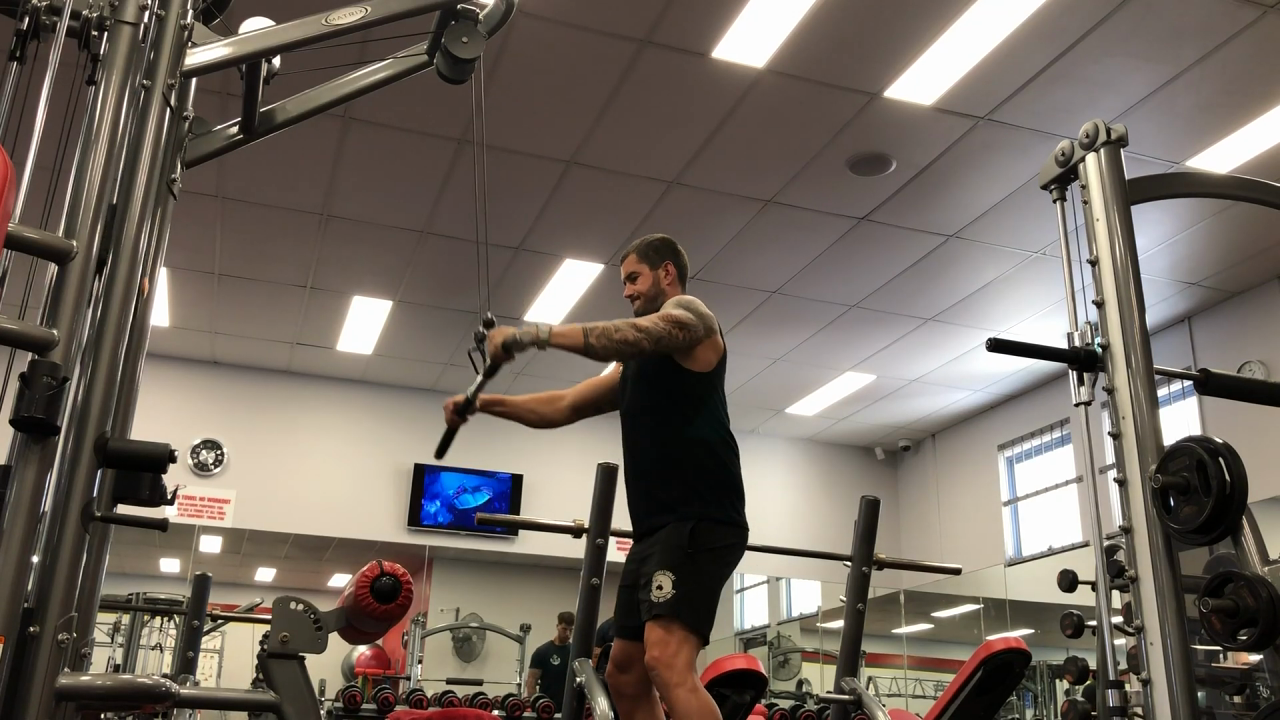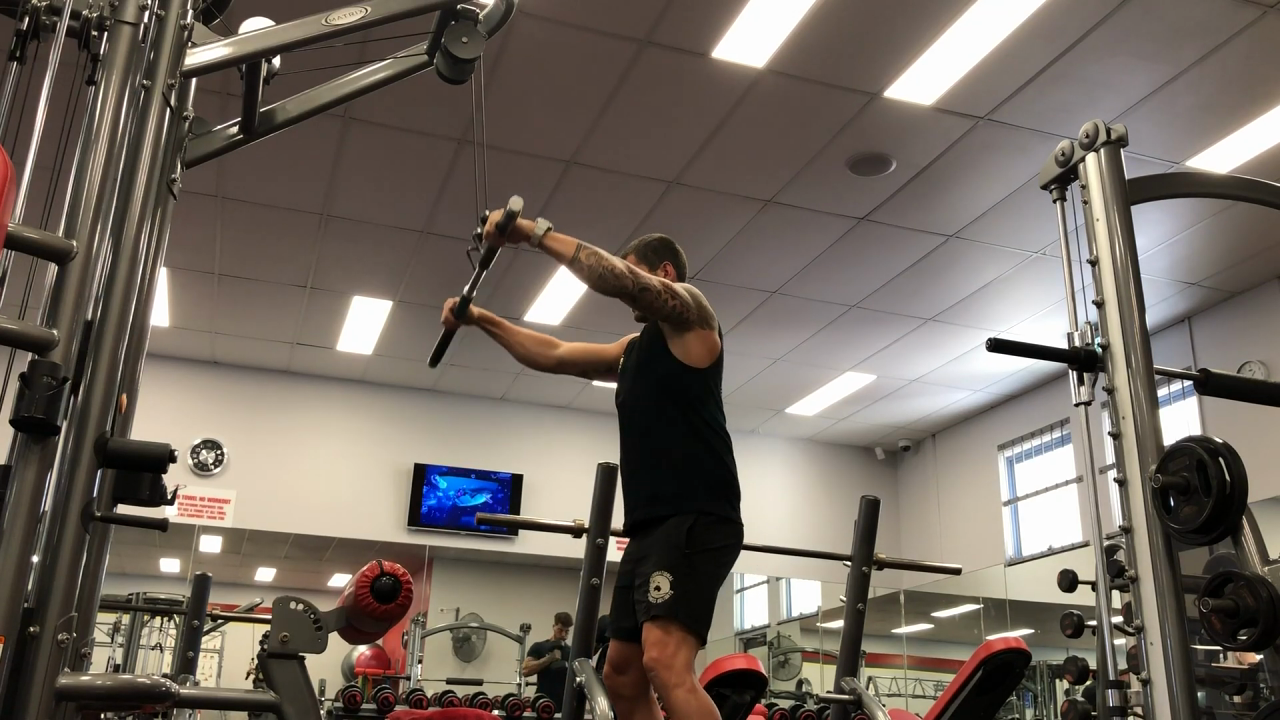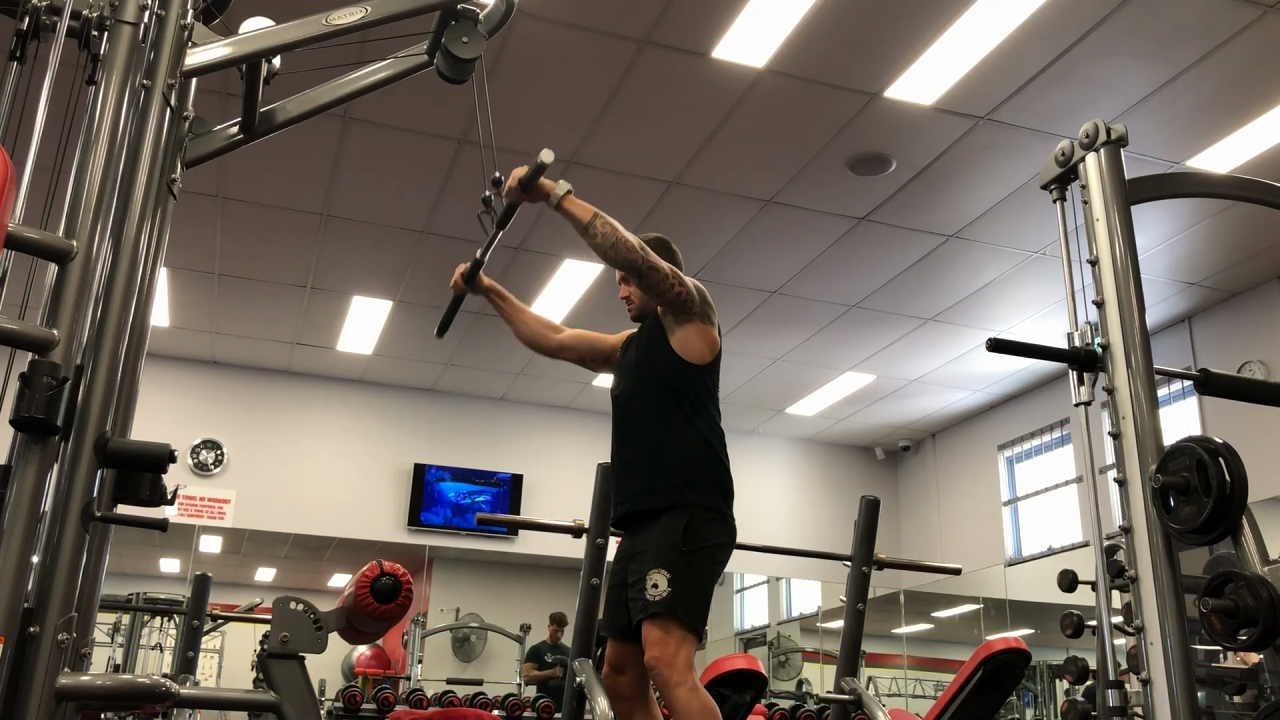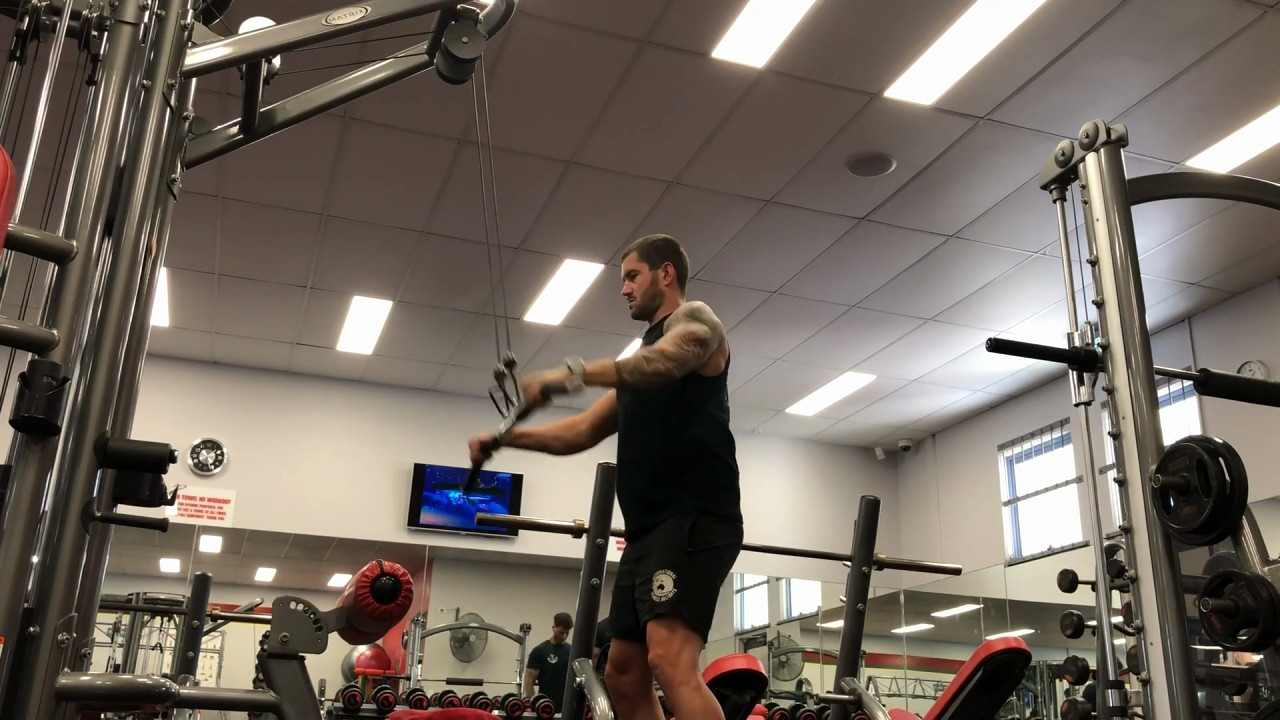
dt=0.5s
person 1, frame 1
left shoulder: (688, 315)
right shoulder: (635, 364)
left elbow: (627, 335)
right elbow: (565, 407)
left wrist: (533, 334)
right wrist: (483, 404)
left hip: (700, 521)
right hip: (657, 529)
left knee: (667, 661)
right knee: (625, 673)
person 1, frame 2
left shoulder: (689, 314)
right shoulder: (633, 351)
left elbow: (618, 278)
right elbow: (554, 355)
left wrist: (535, 231)
right wrist: (483, 320)
left hip: (694, 520)
right hip: (651, 527)
left knee: (665, 663)
right knee: (622, 674)
person 1, frame 3
left shoulder: (689, 313)
right shoulder: (630, 348)
left elbow: (632, 254)
right elbow: (554, 340)
left wrist: (555, 193)
right wrist: (490, 292)
left hip: (687, 518)
right hip: (643, 525)
left knee: (666, 661)
right knee: (621, 674)
person 1, frame 4
left shoulder: (693, 319)
right shoulder: (639, 366)
left elbow: (662, 363)
right elbow: (582, 433)
left wrist: (566, 373)
right wrist: (507, 438)
left hip: (694, 519)
right hip: (649, 529)
left knee: (671, 663)
right knee: (624, 674)
